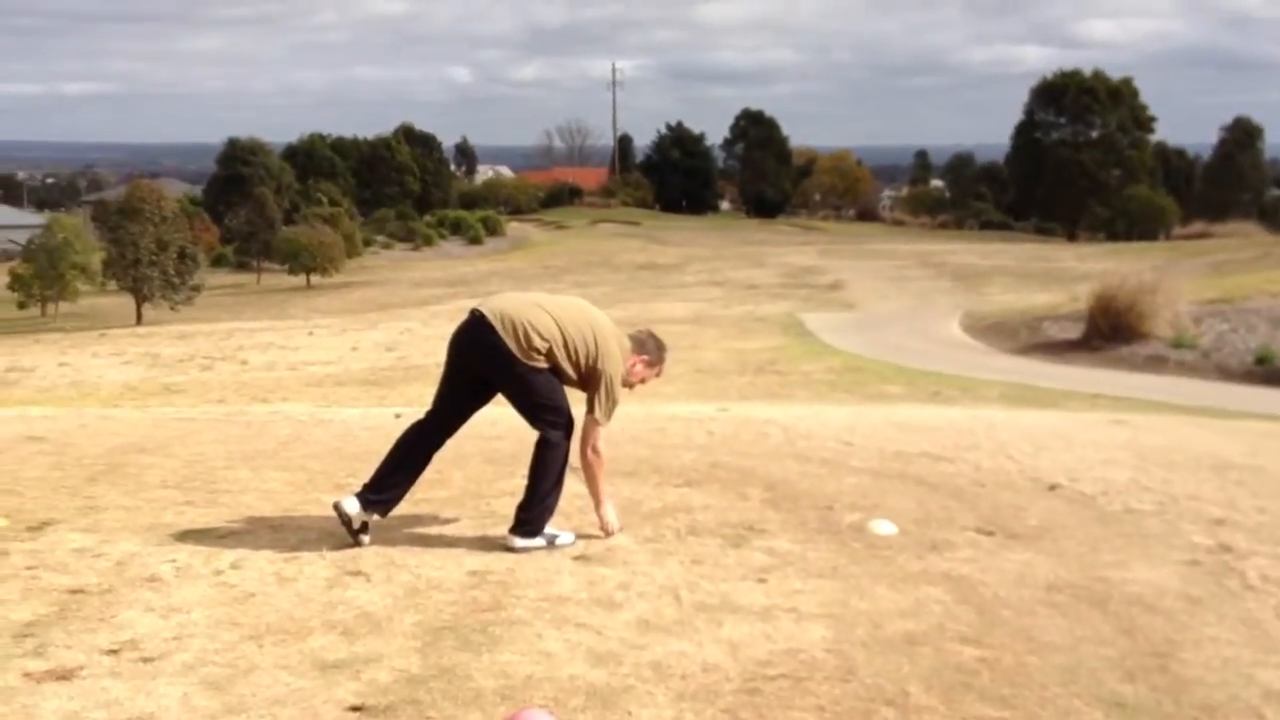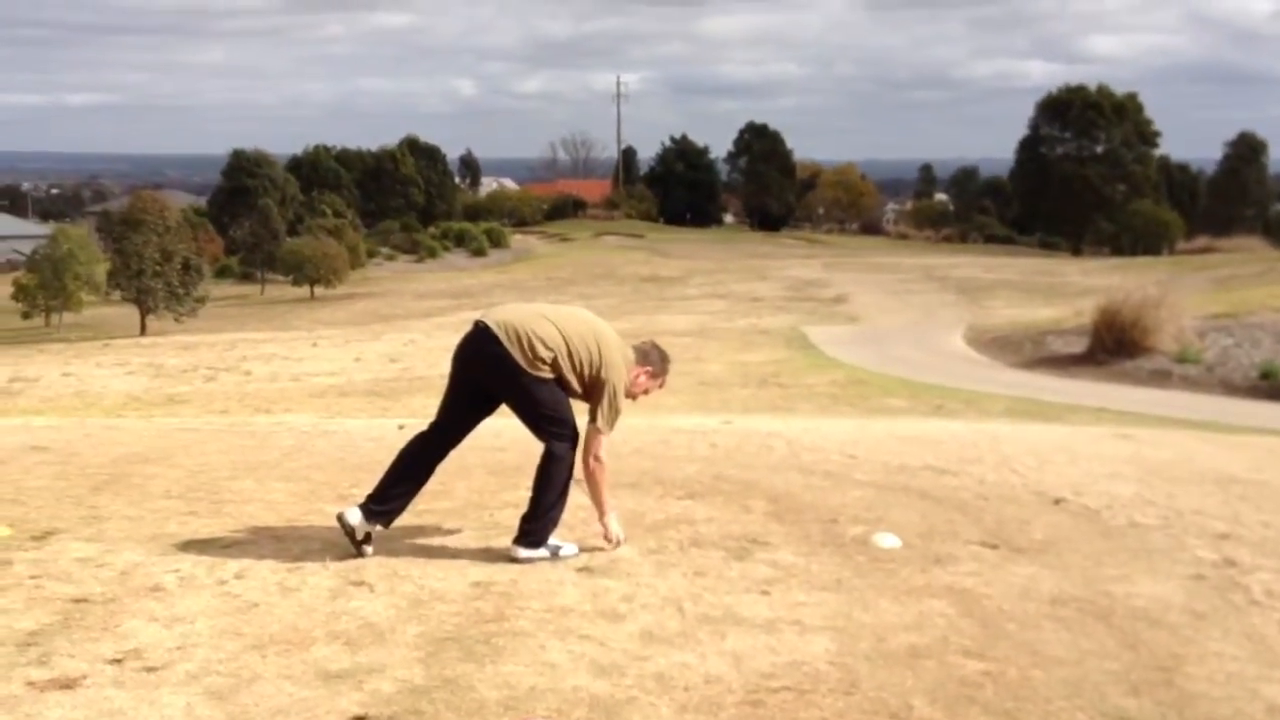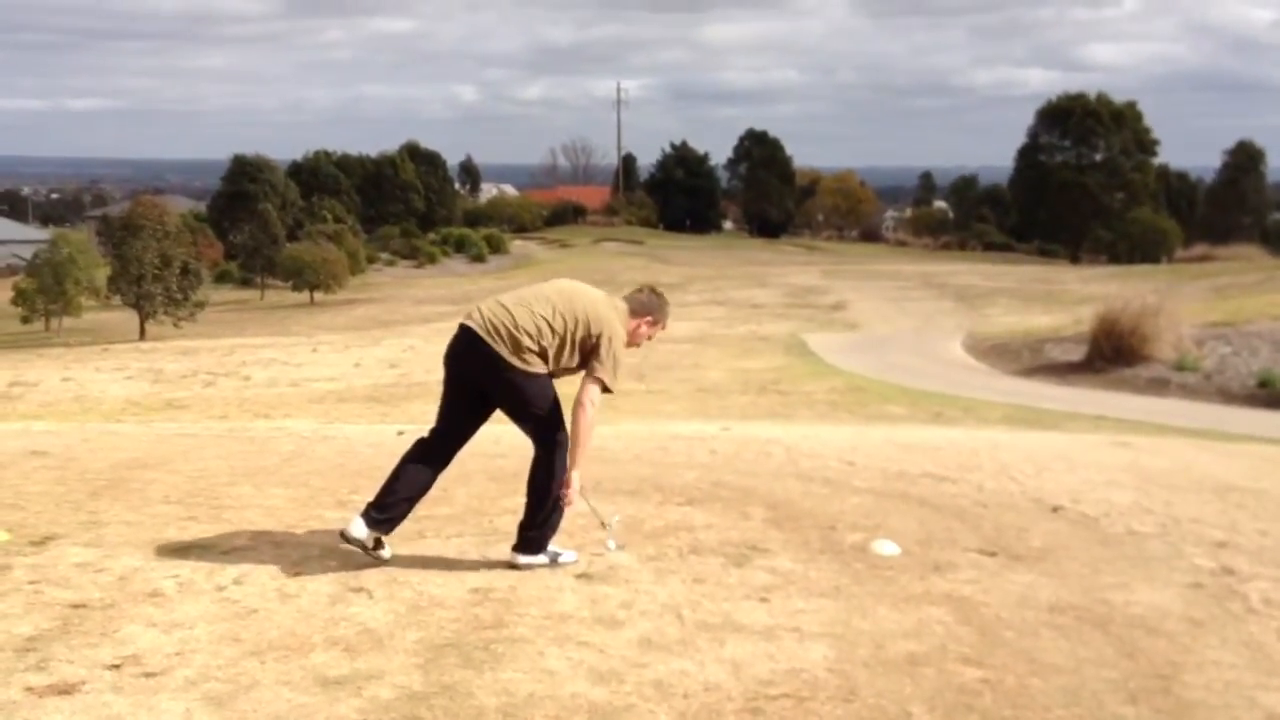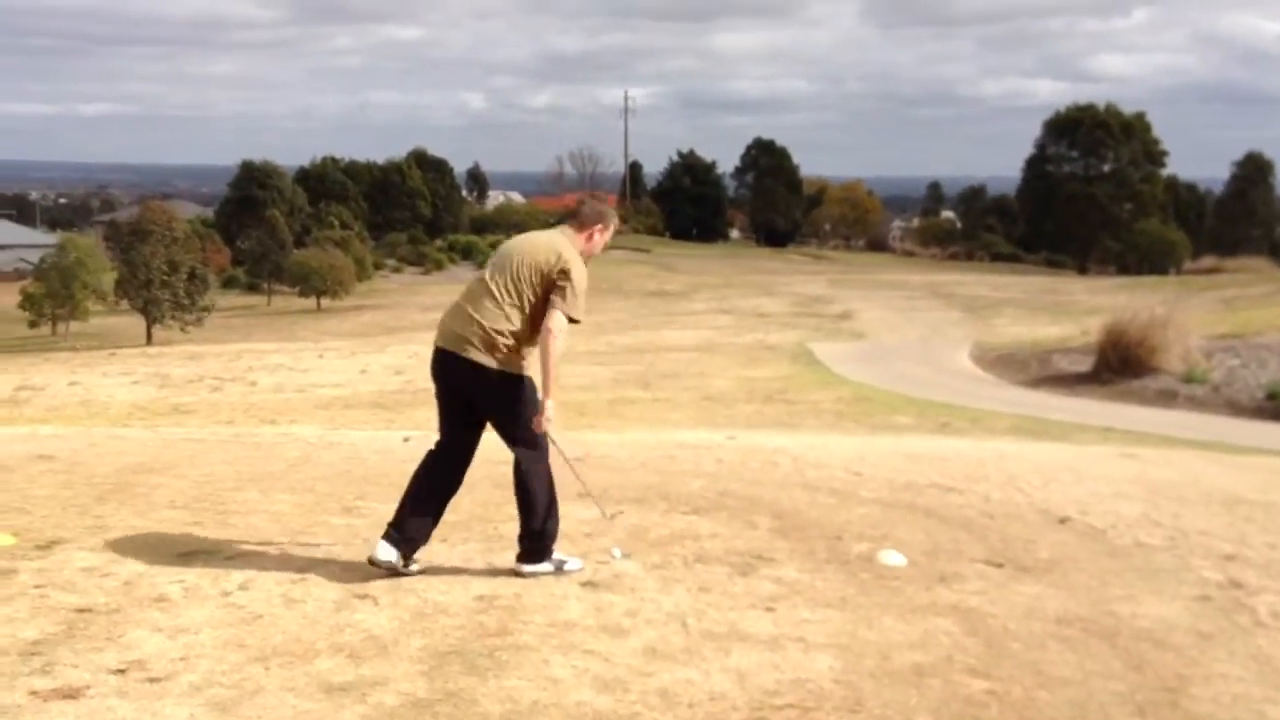
dt=0.3s
person 1, frame 1
left shoulder: (603, 336)
right shoulder: (612, 361)
right elbow: (591, 447)
right wrist: (603, 506)
left hip: (479, 325)
right hip: (513, 343)
left knee: (438, 422)
right knee: (558, 429)
left ankle: (364, 504)
right ankle: (529, 530)
person 1, frame 2
left shoulder: (605, 342)
right shoulder: (616, 372)
right elbow: (593, 454)
right wrist: (607, 515)
left hip: (482, 336)
right hip: (519, 354)
left knee: (441, 433)
right knee: (562, 440)
left ankle: (367, 515)
right ankle: (533, 541)
person 1, frame 3
left shoulder: (592, 303)
right shoulder: (611, 330)
right elbow: (586, 404)
right wrist: (574, 470)
left hip: (471, 335)
right hip: (510, 351)
left knee: (442, 440)
right knee: (552, 440)
left ankle: (371, 523)
right ankle: (533, 547)
person 1, frame 4
left shoulder: (523, 242)
right shoulder: (570, 266)
right elbow: (553, 331)
right wrist: (547, 397)
left hip: (449, 349)
right hip: (492, 361)
left knee: (450, 452)
right knee: (532, 451)
left ankle: (395, 545)
right ankle: (537, 554)
